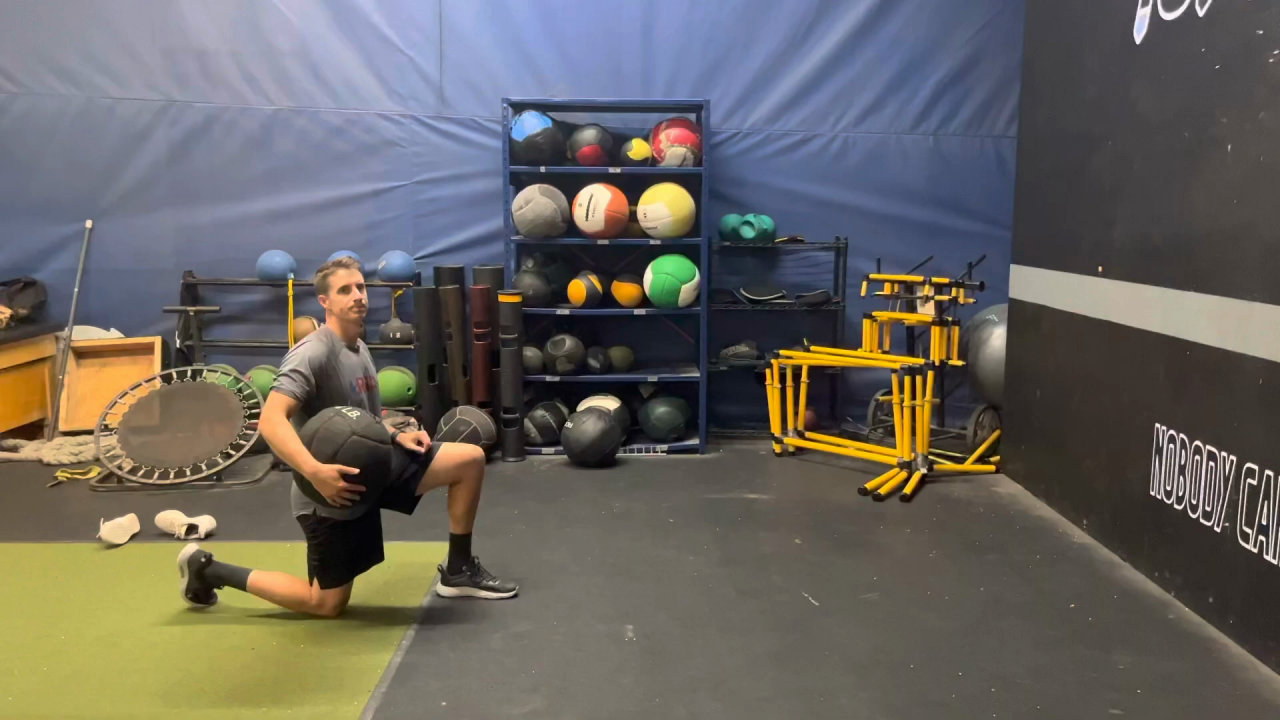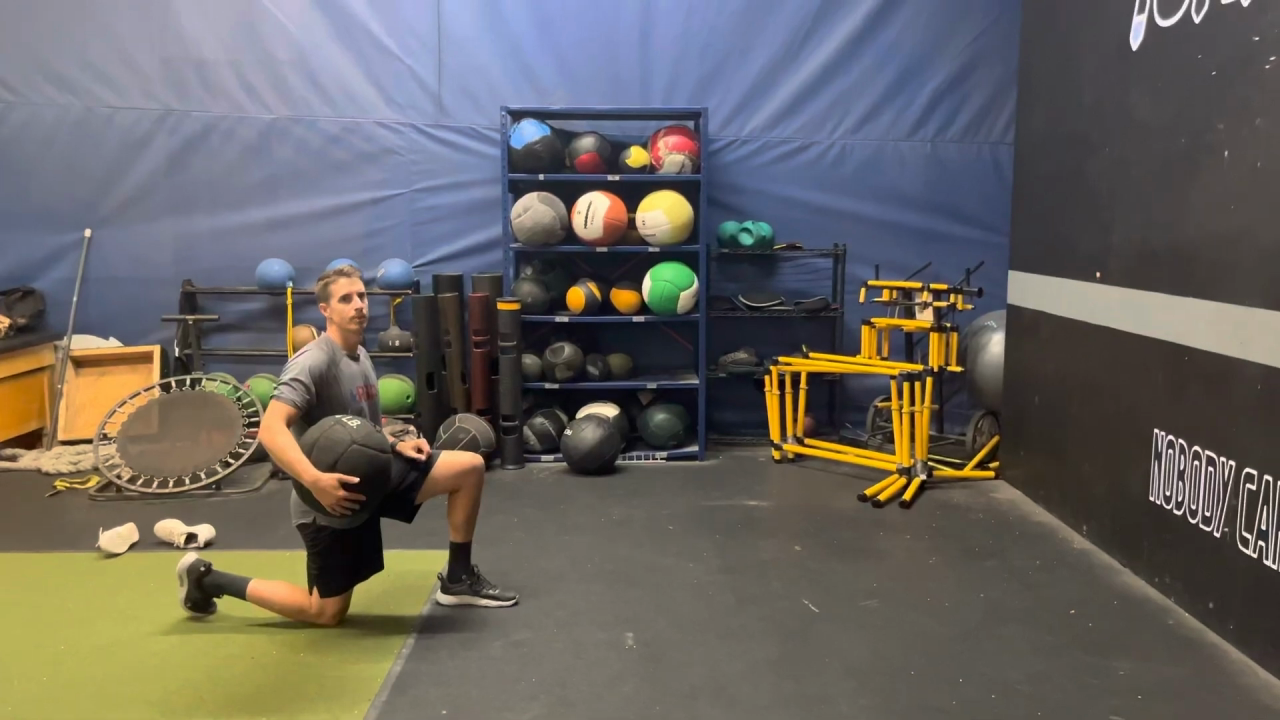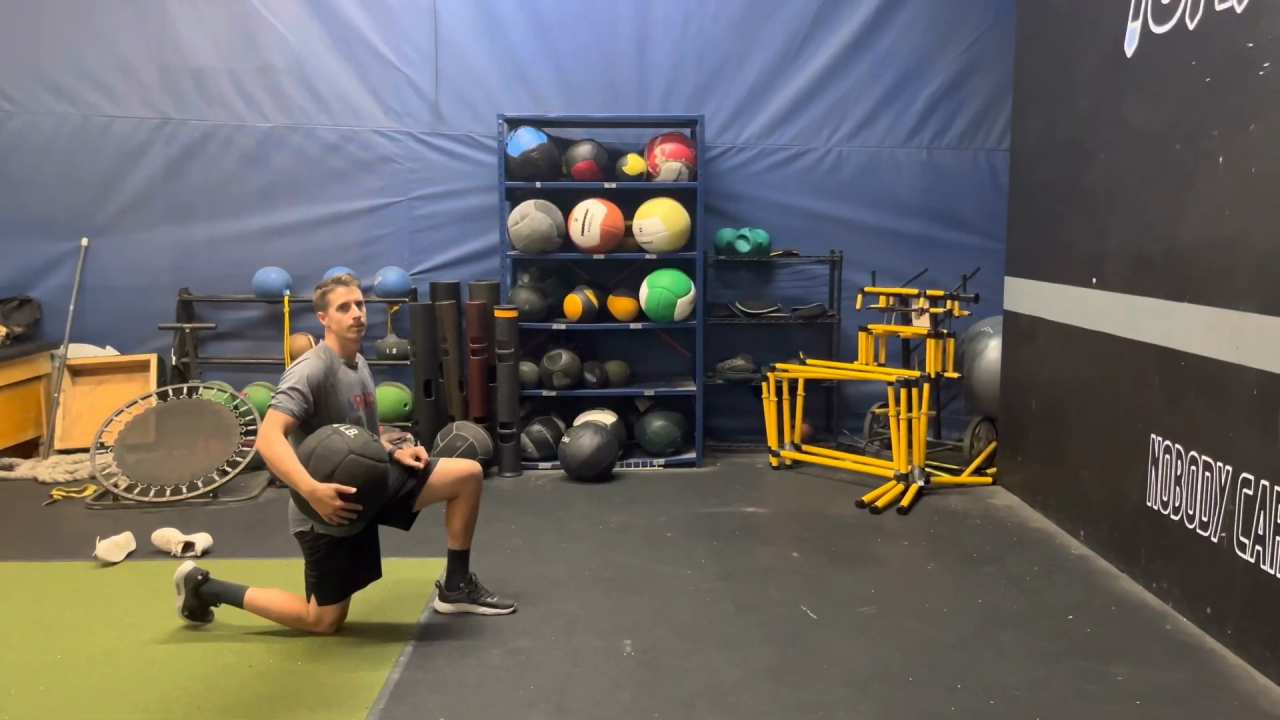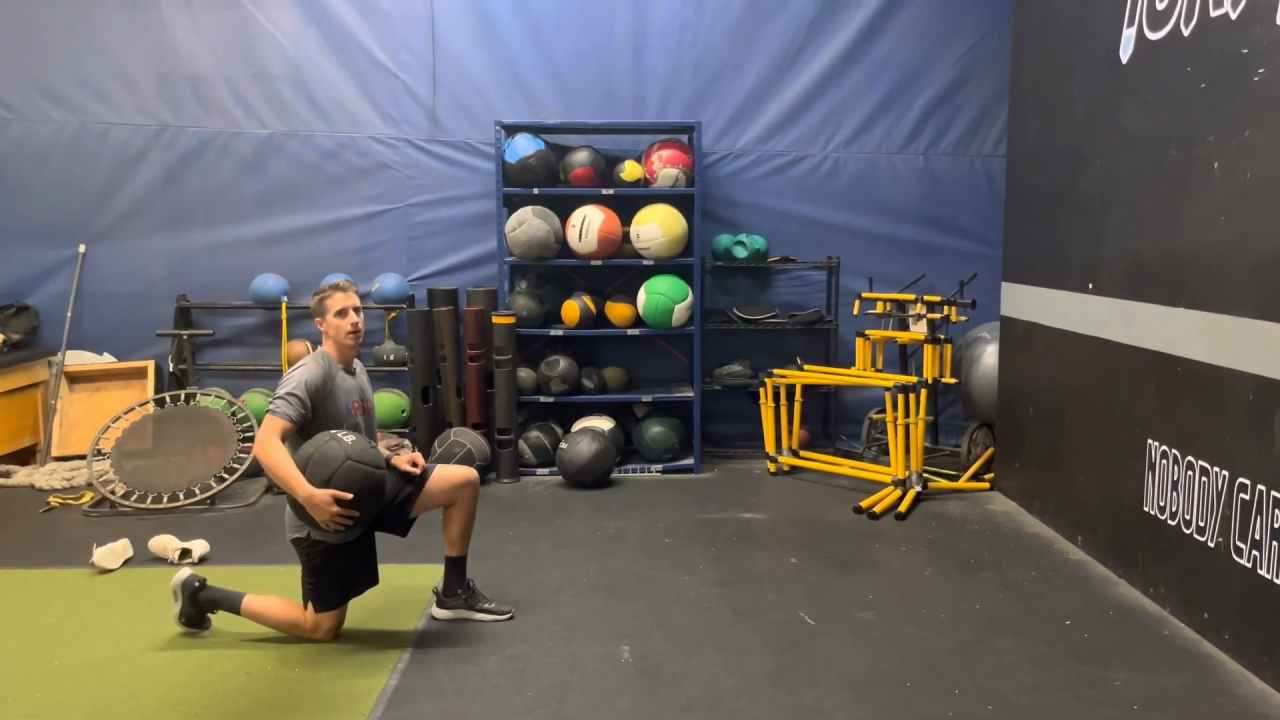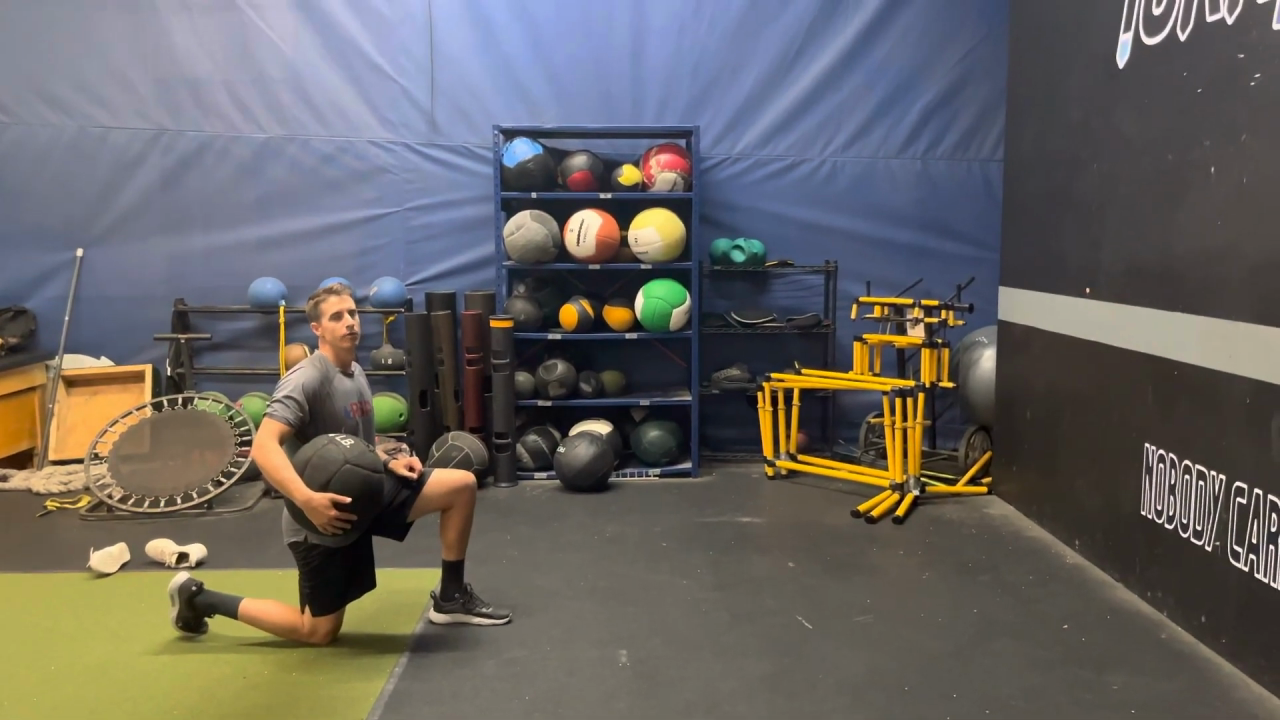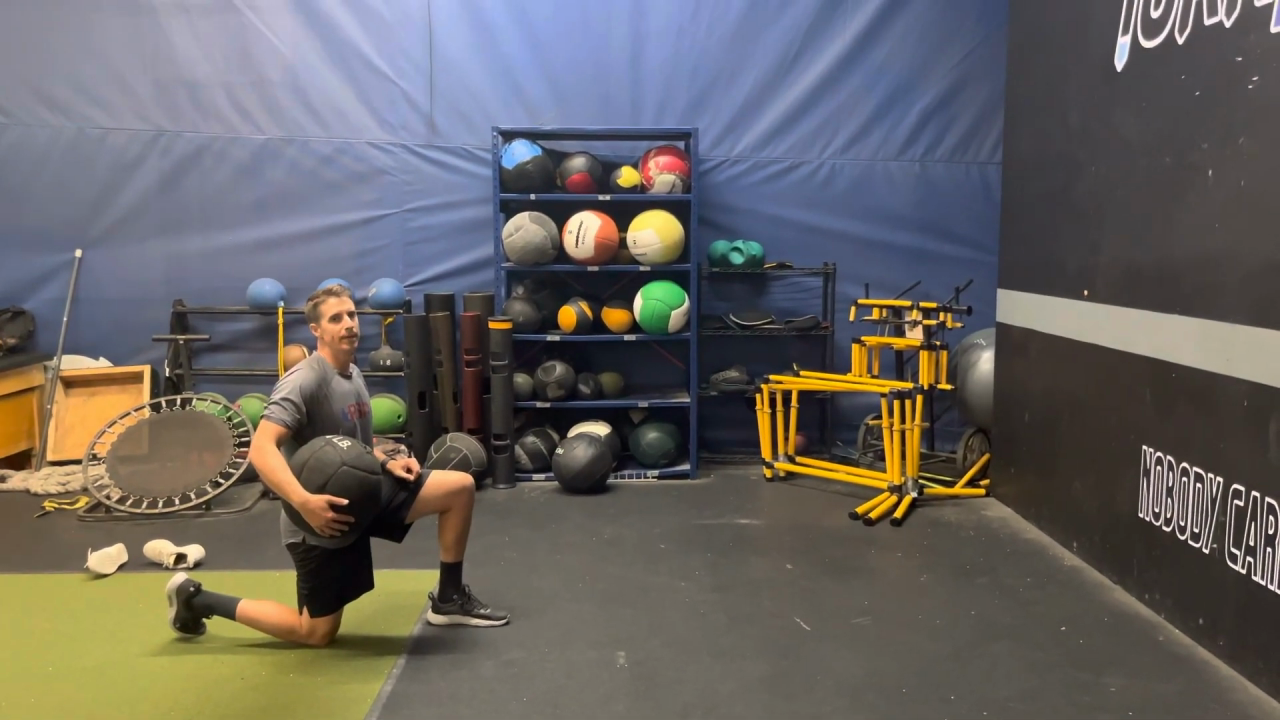
dt=0.3s
person 1, frame 1
left shoulder: (359, 348)
right shoulder: (312, 354)
right elbow: (270, 420)
left wrist: (397, 435)
right wrist: (314, 472)
right hip: (332, 492)
left knee: (470, 459)
right knee: (327, 603)
left ankle: (458, 572)
right ankle: (208, 570)
person 1, frame 2
left shoulder: (360, 356)
right shoulder: (313, 362)
right elbow: (271, 429)
left wrist: (397, 444)
right wrist: (315, 481)
right hip: (331, 500)
left knee: (470, 467)
right knee: (327, 612)
left ankle: (458, 579)
right ankle: (207, 579)
person 1, frame 3
left shoulder: (359, 363)
right shoulder: (311, 371)
right elbow: (268, 438)
left wrist: (395, 451)
right wrist: (312, 491)
right hip: (330, 508)
left knee: (468, 474)
right knee: (325, 619)
left ankle: (457, 588)
right ankle: (206, 588)
person 1, frame 4
left shoulder: (357, 369)
right shoulder: (309, 376)
right elbow: (266, 443)
left wrist: (392, 457)
right wrist: (308, 496)
right hip: (326, 514)
left knee: (465, 480)
right knee: (322, 627)
left ankle: (453, 593)
right ankle: (201, 594)
person 1, frame 5
left shoulder: (355, 372)
right shoulder: (306, 380)
right elbow: (263, 447)
left wrist: (388, 461)
right wrist: (307, 500)
right hip: (324, 518)
left knee: (462, 484)
right knee: (319, 631)
left ankle: (451, 598)
right ankle: (198, 598)
person 1, frame 6
left shoulder: (353, 374)
right shoulder: (304, 382)
right elbow: (261, 449)
left wrist: (386, 462)
right wrist: (303, 502)
right hip: (322, 519)
left knee: (460, 486)
right knee: (317, 632)
left ankle: (449, 599)
right ankle: (197, 599)
